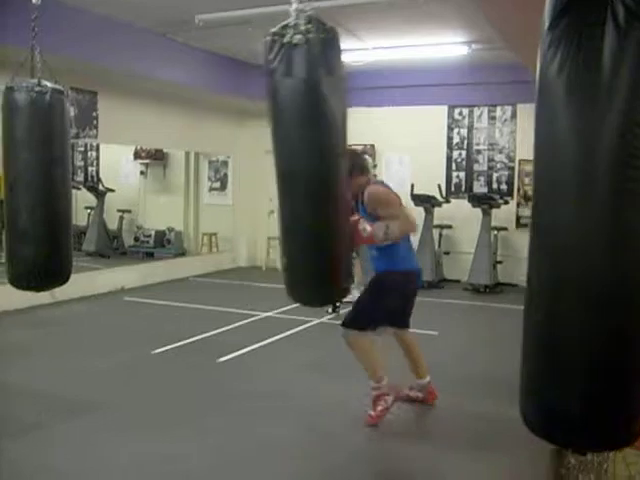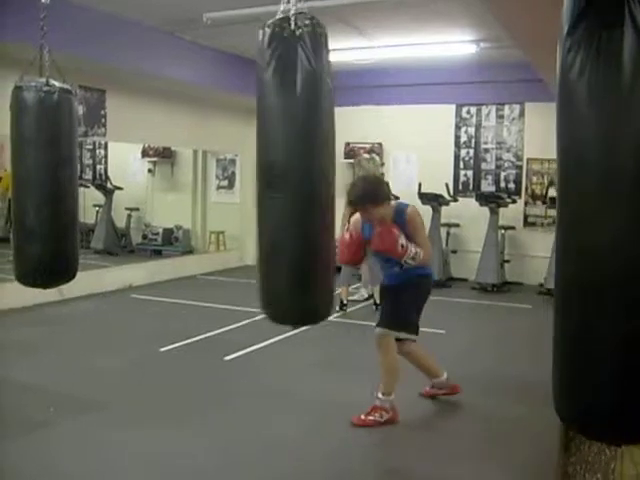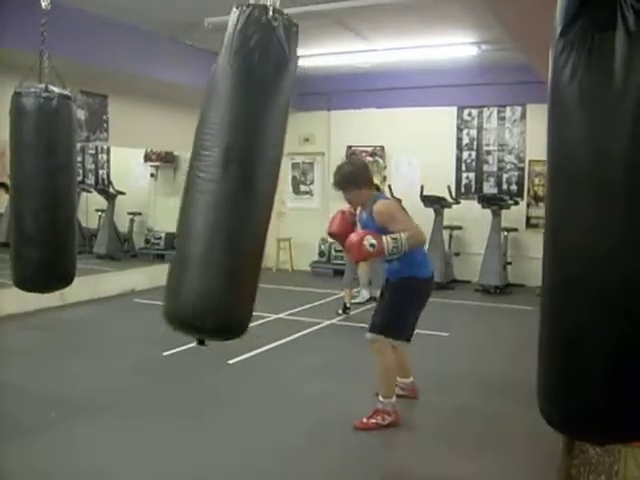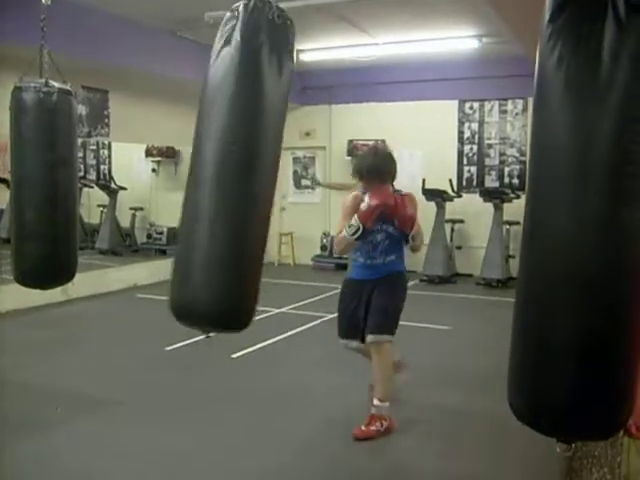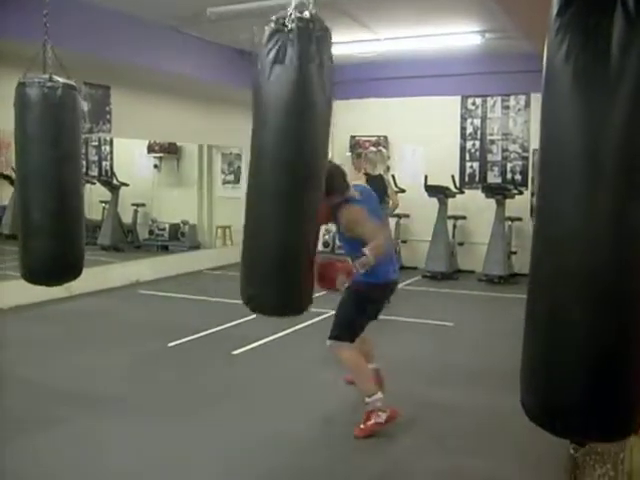
dt=0.5s
person 1, frame 1
left shoulder: (374, 193)
right shoulder: (367, 193)
left elbow: (409, 226)
left wrist: (370, 232)
right wrist: (353, 229)
left hip: (394, 273)
right hip: (405, 271)
left knee: (353, 330)
right knee: (400, 329)
left ankle: (382, 391)
right ankle: (423, 387)
person 1, frame 2
left shoulder: (408, 215)
right shoulder: (358, 222)
left elbow: (426, 257)
left wrist: (402, 248)
left hip: (415, 280)
right hip: (390, 284)
left knee: (385, 335)
right knee: (401, 342)
left ankle: (385, 406)
right ankle: (443, 382)
person 1, frame 3
left shoulder: (384, 208)
right shoulder: (363, 213)
left elbow: (418, 236)
right elbow: (365, 247)
left wrist: (378, 246)
right wrist: (349, 240)
left hip: (415, 280)
right hip: (396, 278)
left knee: (378, 337)
right knee: (388, 336)
left ankle: (387, 410)
right ankle: (406, 384)
person 1, frame 4
left shoulder: (406, 200)
right shoulder: (354, 200)
left elbow: (417, 246)
right elbow: (339, 247)
left wrist: (409, 224)
right wrist: (362, 218)
left hip: (391, 278)
right hip: (357, 279)
left knee: (377, 340)
right knee: (350, 339)
left ankle: (382, 415)
right ankle: (385, 366)
person 1, frame 5
left shoulder: (349, 211)
right shoulder: (359, 190)
left elbow: (382, 245)
right wrist: (328, 213)
left hip: (371, 283)
right hip: (380, 277)
left knee: (340, 343)
right knee: (351, 325)
left ankle: (379, 408)
right ankle: (371, 373)
